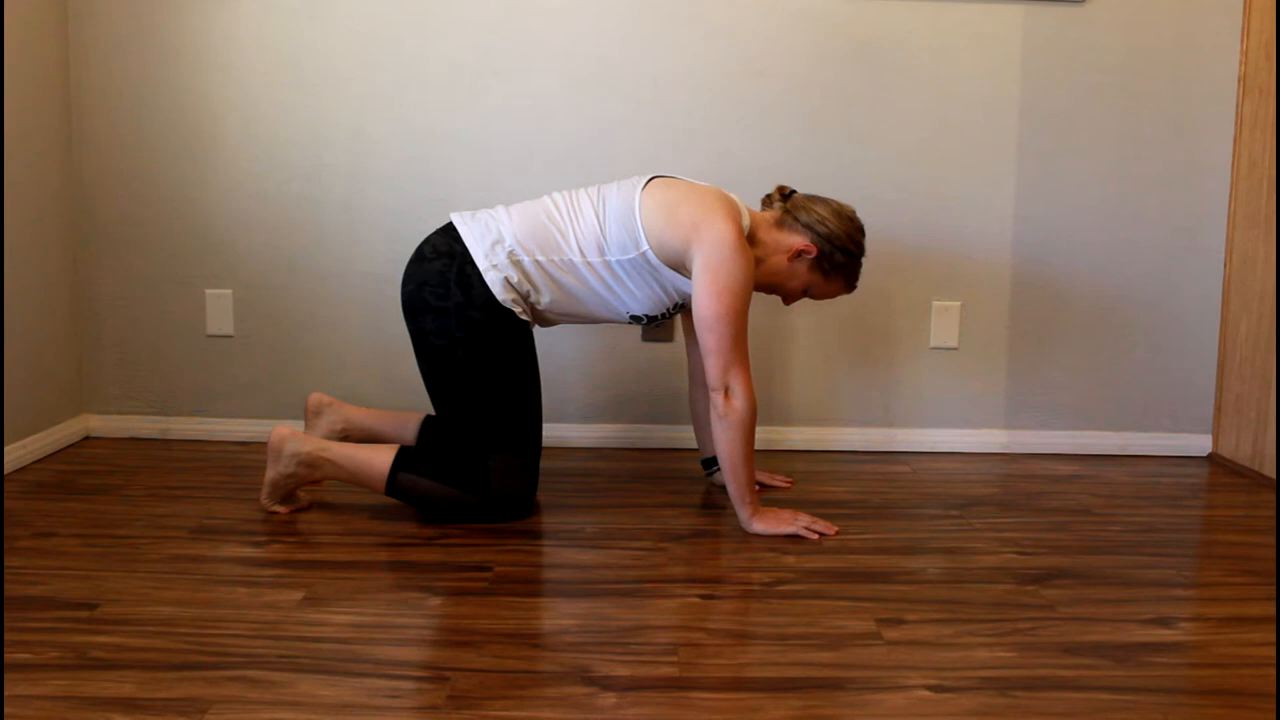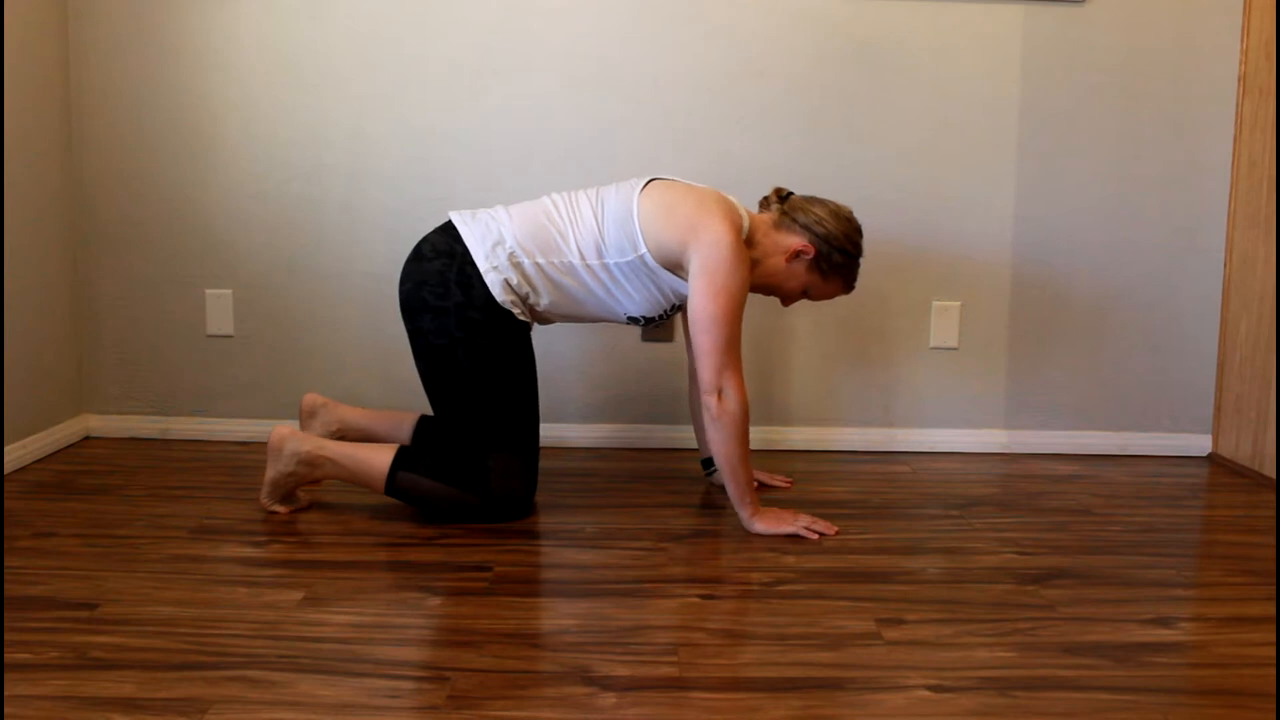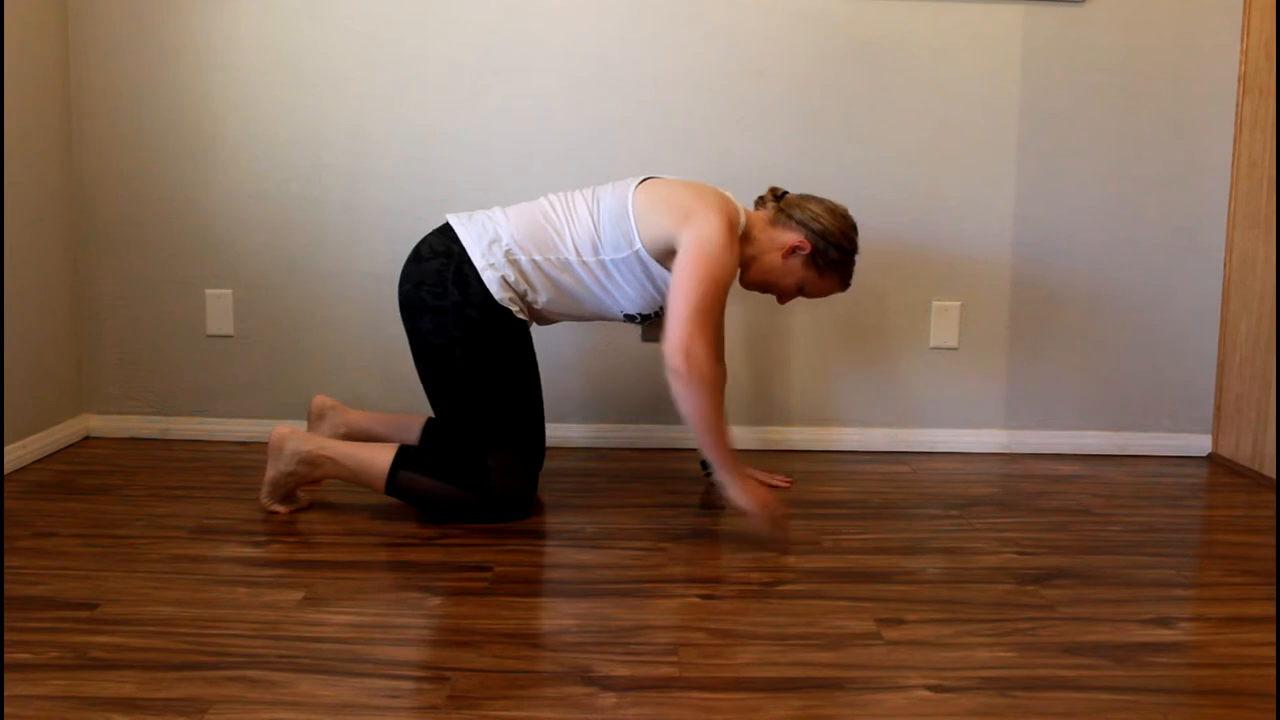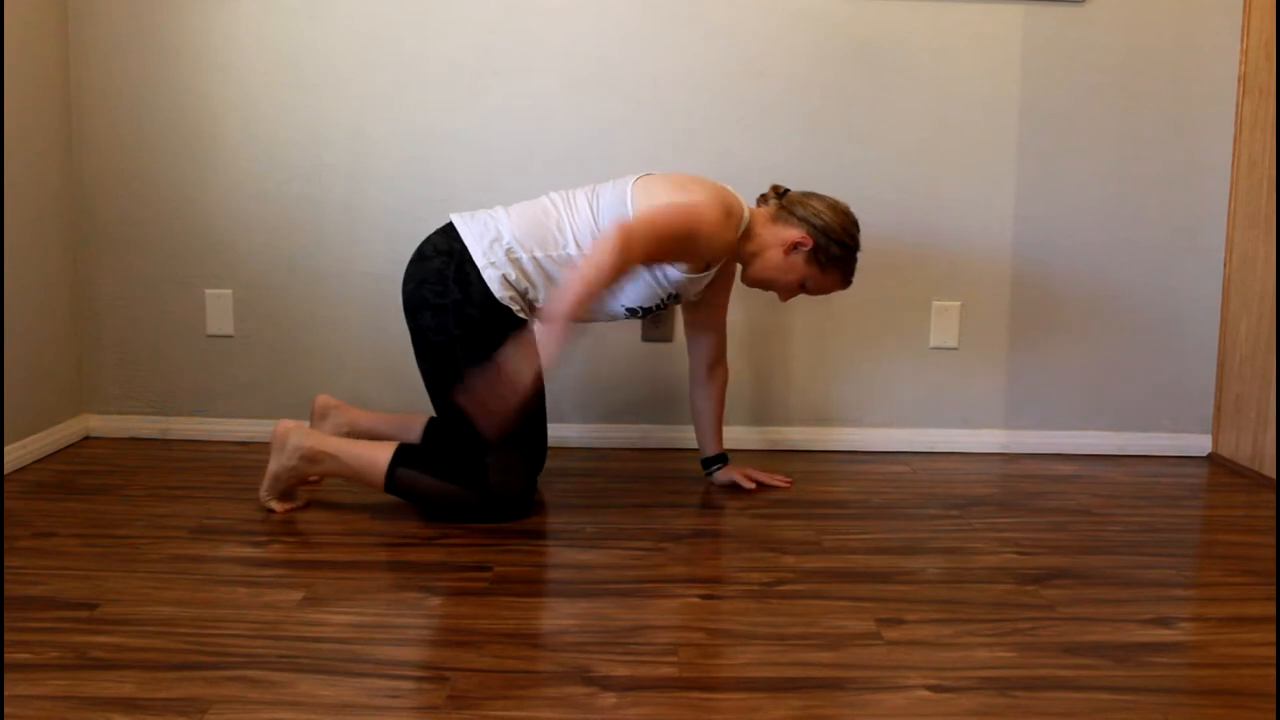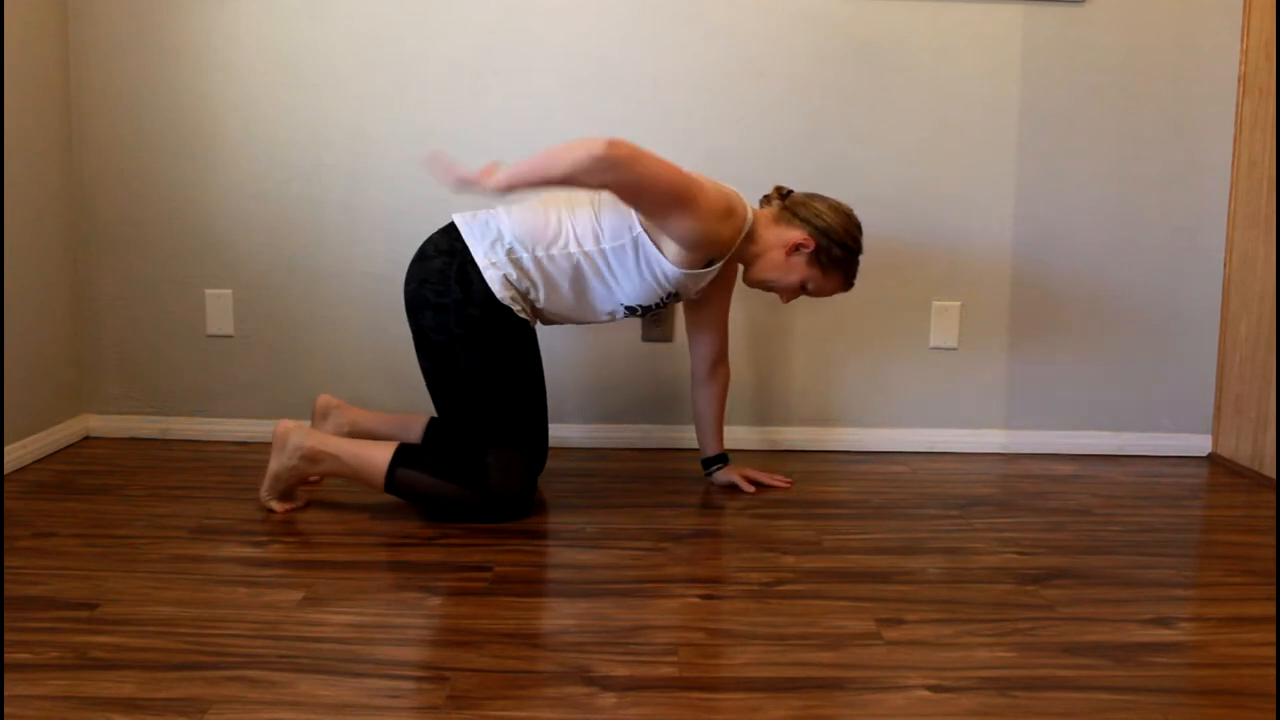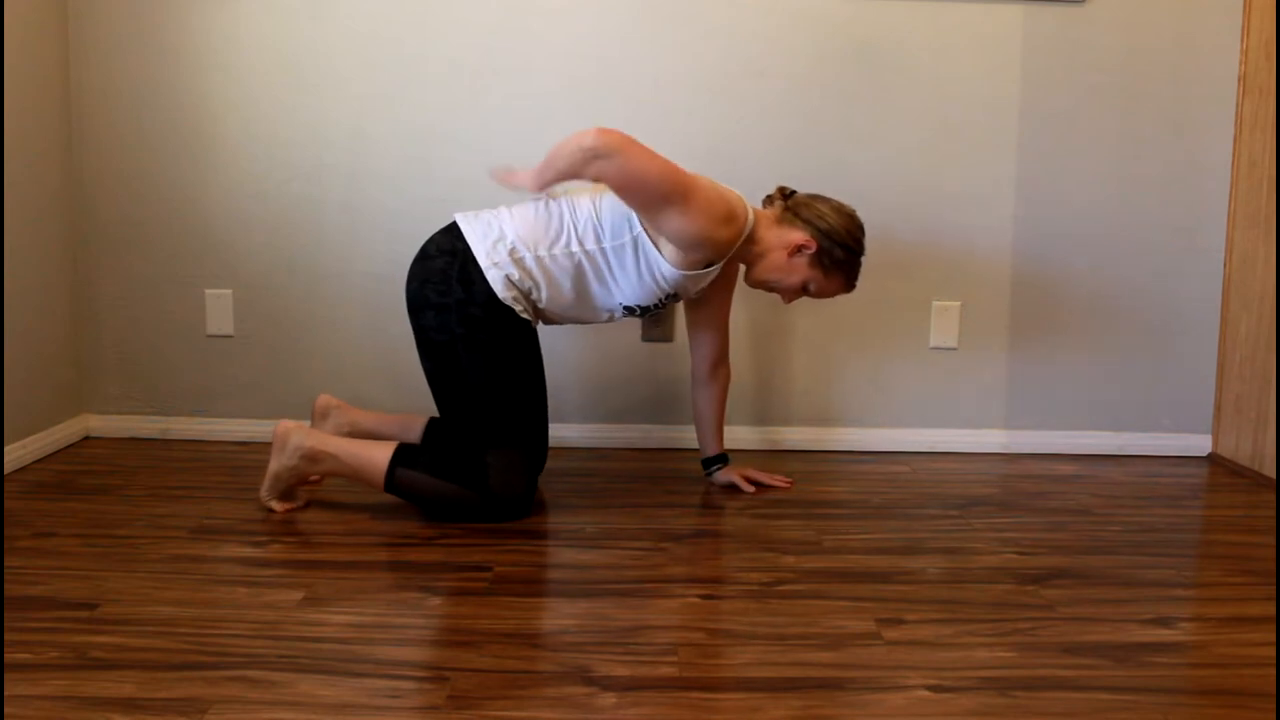
dt=0.2s
person 1, frame 1
left shoulder: (716, 238)
right shoulder: (725, 241)
left elbow: (705, 369)
right elbow: (726, 387)
left wrist: (720, 464)
right wrist: (750, 511)
left hip: (481, 285)
right hip: (460, 286)
left knee: (506, 452)
right knee: (502, 491)
left ankle: (341, 421)
right ankle: (309, 454)
person 1, frame 2
left shoulder: (716, 238)
right shoulder: (721, 243)
left elbow: (711, 371)
right elbow: (717, 390)
left wrist: (721, 464)
right wrist: (751, 510)
left hip: (474, 282)
right hip: (457, 285)
left knee: (505, 451)
right knee: (503, 490)
left ankle: (337, 420)
right ankle: (308, 454)
person 1, frame 3
left shoulder: (712, 246)
right shoulder: (714, 233)
left elbow: (706, 360)
right elbow: (683, 362)
left wrist: (718, 464)
right wrist: (730, 476)
left hip: (477, 283)
right hip: (457, 283)
left knee: (514, 454)
right knee: (504, 490)
left ankle: (344, 423)
right ankle: (309, 454)
person 1, frame 4
left shoulder: (720, 255)
right shoulder: (715, 223)
left elbow: (707, 362)
right elbow: (614, 249)
left wrist: (716, 461)
right wrist: (534, 354)
left hip: (485, 284)
right hip: (462, 284)
left knee: (517, 455)
right knee: (502, 490)
left ankle: (347, 422)
right ankle: (312, 452)
person 1, frame 5
left shoulder: (721, 257)
right shoulder: (713, 224)
left elbow: (710, 362)
right elbow: (608, 154)
left wrist: (716, 460)
right wrist: (495, 180)
left hip: (490, 287)
right hip: (463, 280)
left knee: (518, 456)
right knee: (502, 491)
left ankle: (348, 422)
right ankle: (311, 449)
person 1, frame 6
left shoulder: (722, 255)
right shoulder: (710, 224)
left elbow: (710, 360)
right elbow: (599, 143)
left wrist: (717, 460)
right wrist: (533, 183)
left hip: (491, 287)
right hip: (463, 281)
left knee: (518, 455)
right knee: (503, 491)
left ankle: (345, 421)
right ankle: (311, 448)
